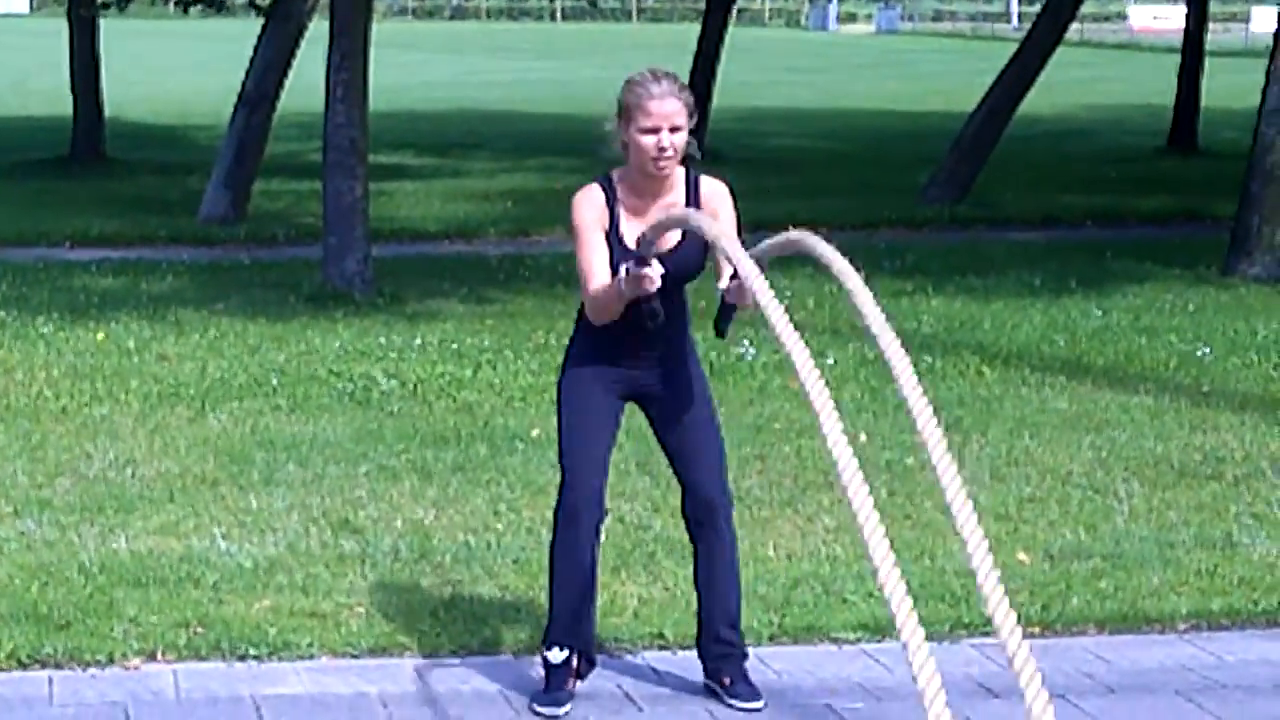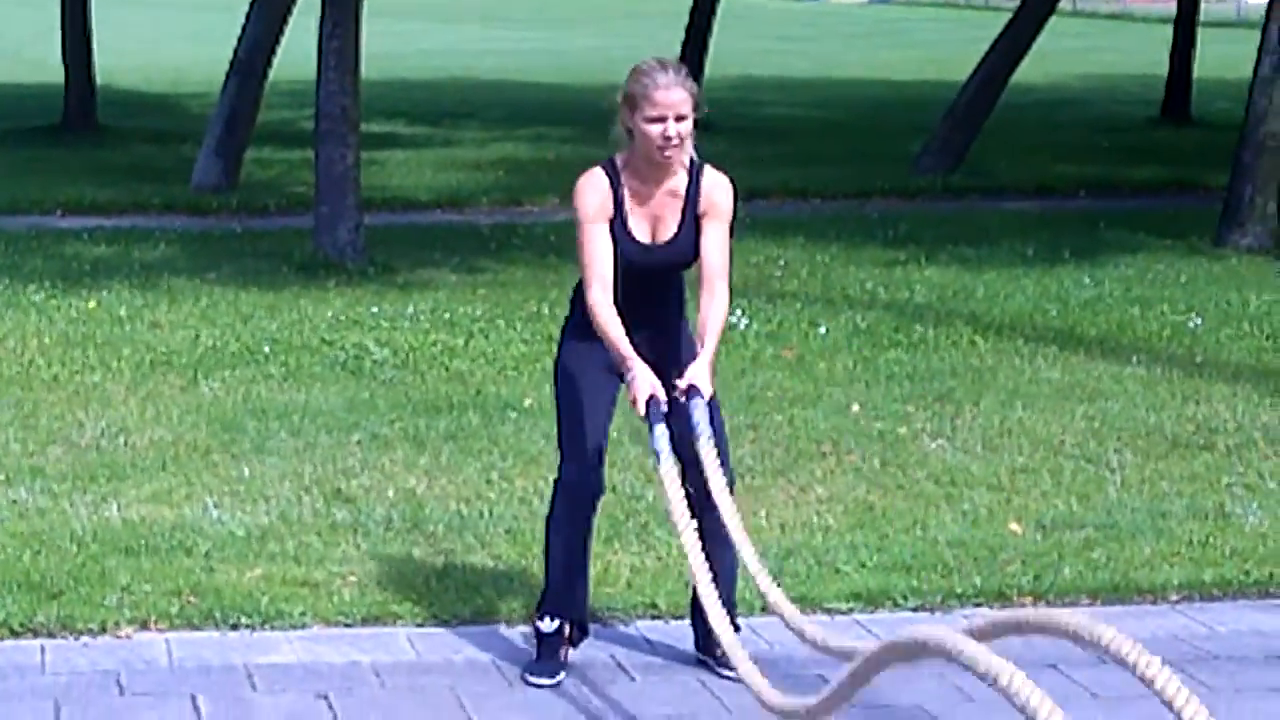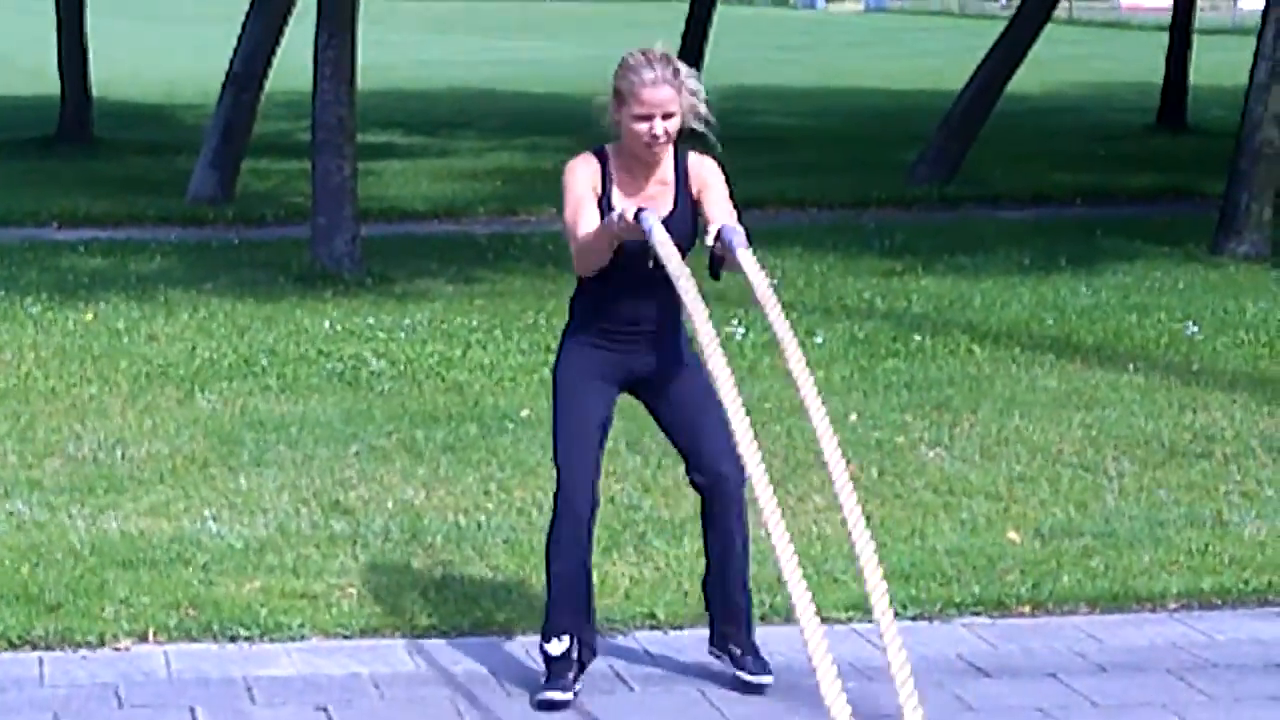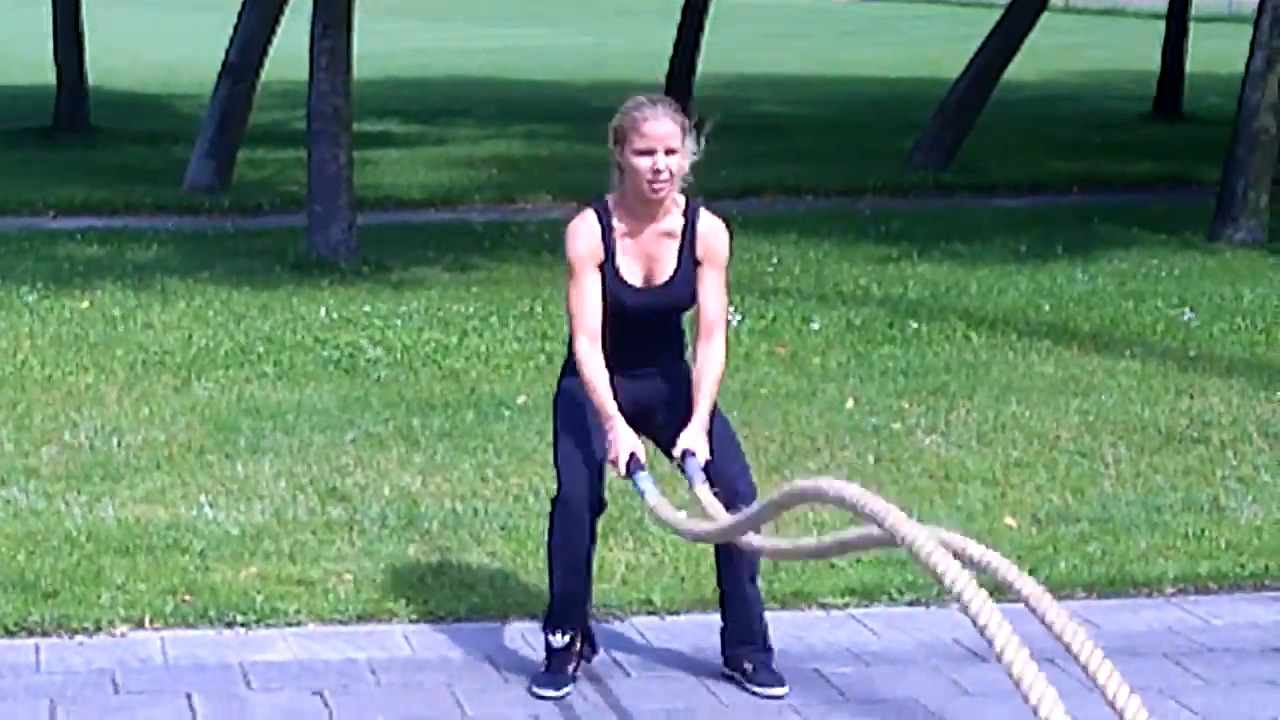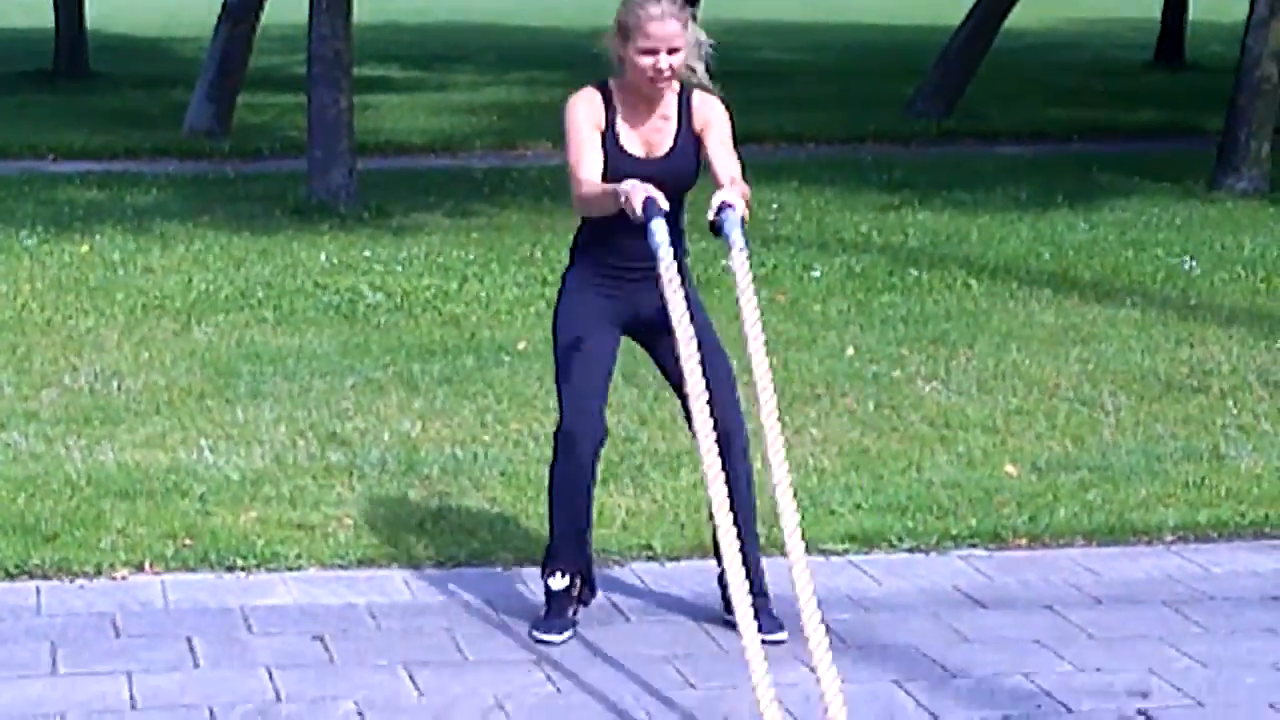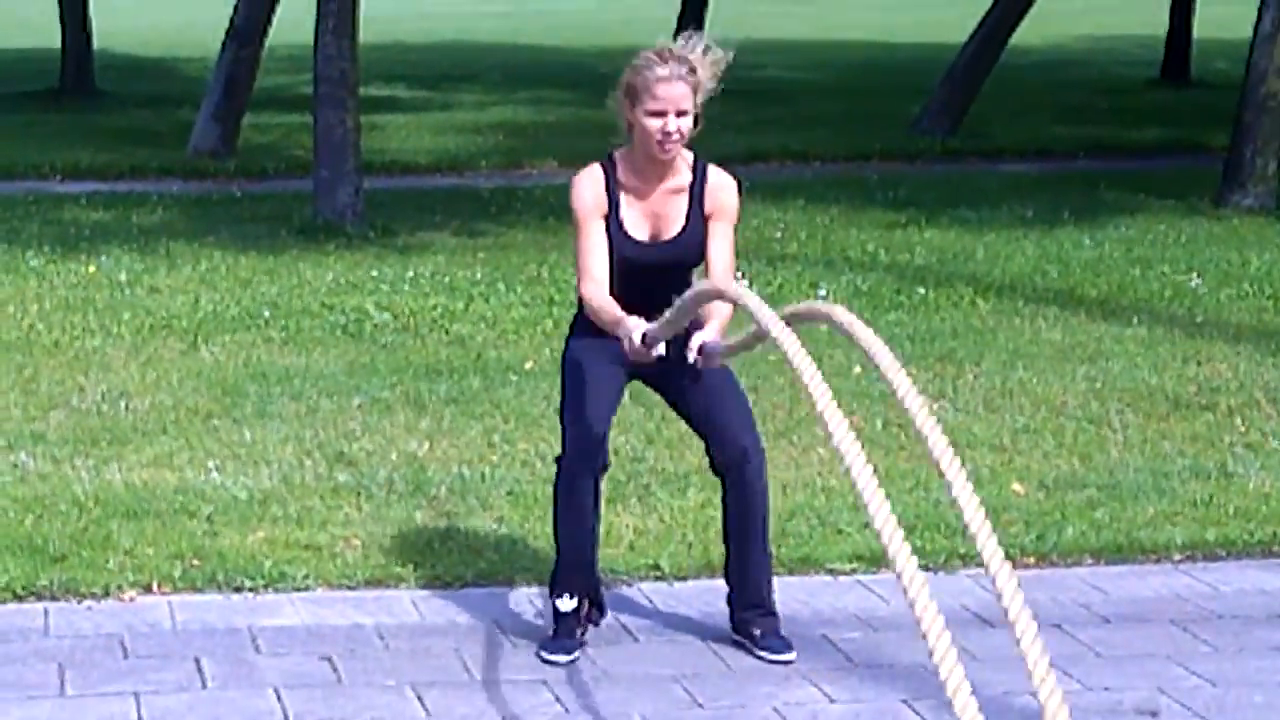
dt=0.2s
person 1, frame 1
left shoulder: (710, 195)
right shoulder: (594, 201)
left elbow: (732, 289)
right elbow: (595, 302)
left wrist: (736, 280)
right wrist: (627, 281)
left hip: (673, 360)
right hip: (597, 366)
left knee: (710, 503)
right knee: (580, 507)
left ankle: (724, 661)
right ankle: (564, 661)
person 1, frame 2
left shoulder: (711, 186)
right shoulder: (597, 185)
left elbow: (712, 291)
right elbow: (599, 294)
left wrist: (703, 362)
right wrist: (632, 369)
left hip: (668, 335)
right hip: (594, 345)
left knee: (711, 477)
right knee: (580, 479)
left ankle: (716, 631)
right ankle: (557, 630)
person 1, frame 3
left shoulder: (700, 172)
right shoulder: (586, 172)
left elbow: (730, 239)
right elbow: (585, 251)
left wrist: (726, 239)
right wrist: (619, 228)
left hip: (664, 348)
right hip: (592, 353)
left knee: (723, 475)
right knee: (576, 491)
left ankle: (734, 637)
right ankle: (565, 650)
person 1, frame 4
left shoulder: (705, 228)
right shoulder: (588, 230)
left elbow: (713, 336)
right elbow: (586, 343)
left wrist: (699, 422)
right wrist: (614, 428)
left hip: (670, 380)
right hip: (597, 385)
left knee: (735, 494)
right knee: (577, 498)
left ankle: (745, 650)
right ankle: (564, 646)
person 1, frame 5
left shoulder: (704, 110)
right shoulder: (588, 107)
left elbow: (736, 188)
right elbow: (584, 196)
left wrist: (729, 195)
right wrist: (622, 191)
left hip: (668, 291)
right hip: (593, 293)
left knee: (728, 426)
right knee: (579, 431)
left ankle: (746, 591)
right ankle: (565, 587)
person 1, frame 6
left shoulder: (715, 186)
right shoulder: (594, 183)
left elbow: (721, 285)
right elbow: (591, 289)
left wrist: (713, 327)
right wrist: (624, 326)
left hip: (681, 336)
right hip: (601, 339)
left knee: (743, 454)
right knee: (580, 458)
left ankle: (754, 614)
right ankle: (572, 610)
